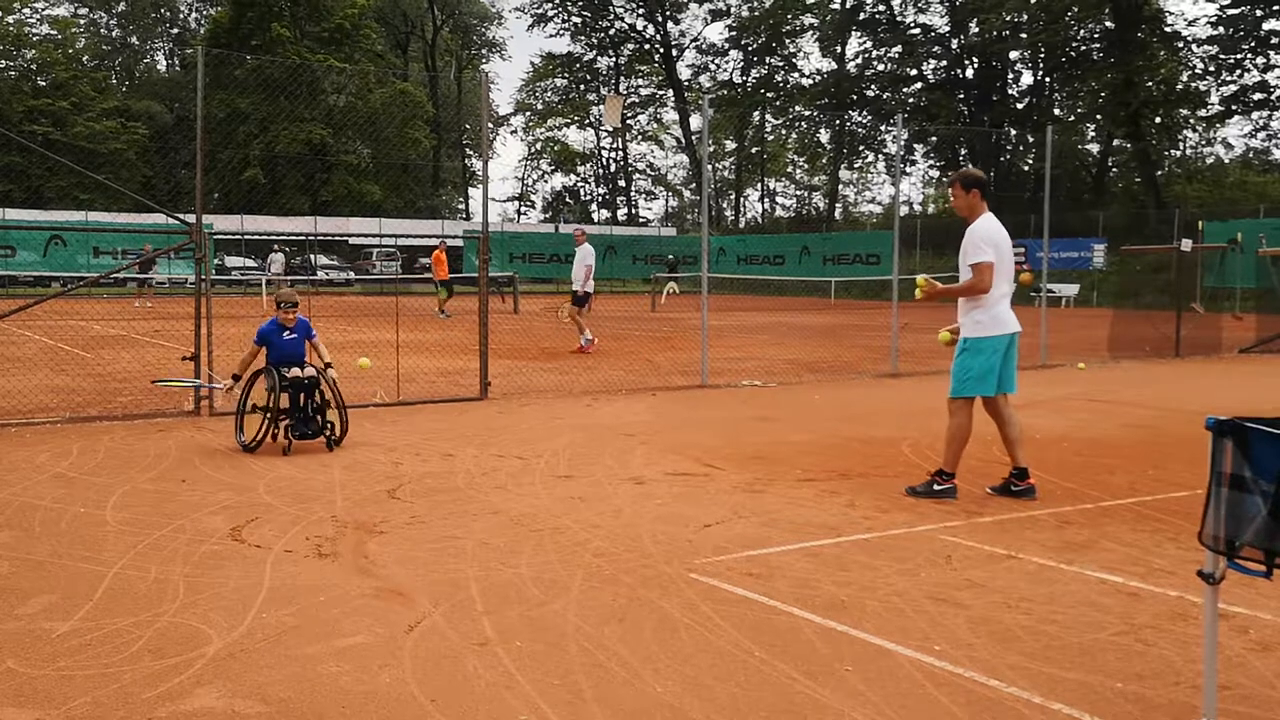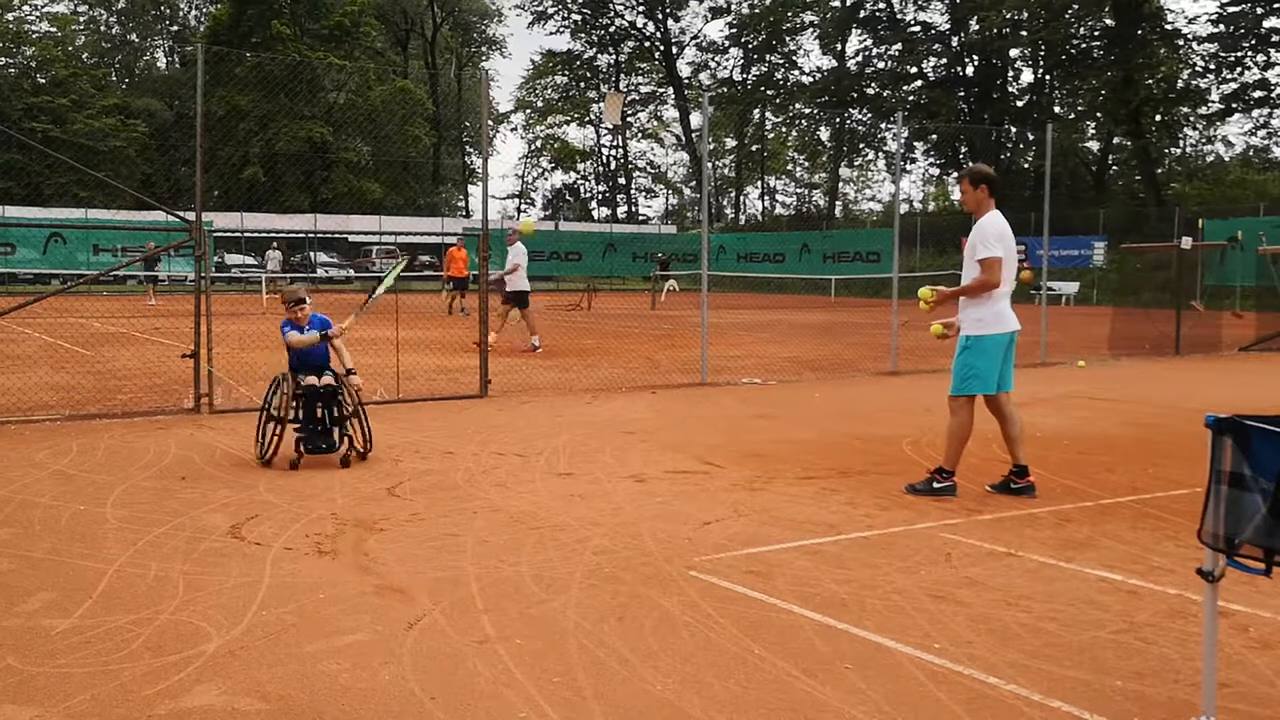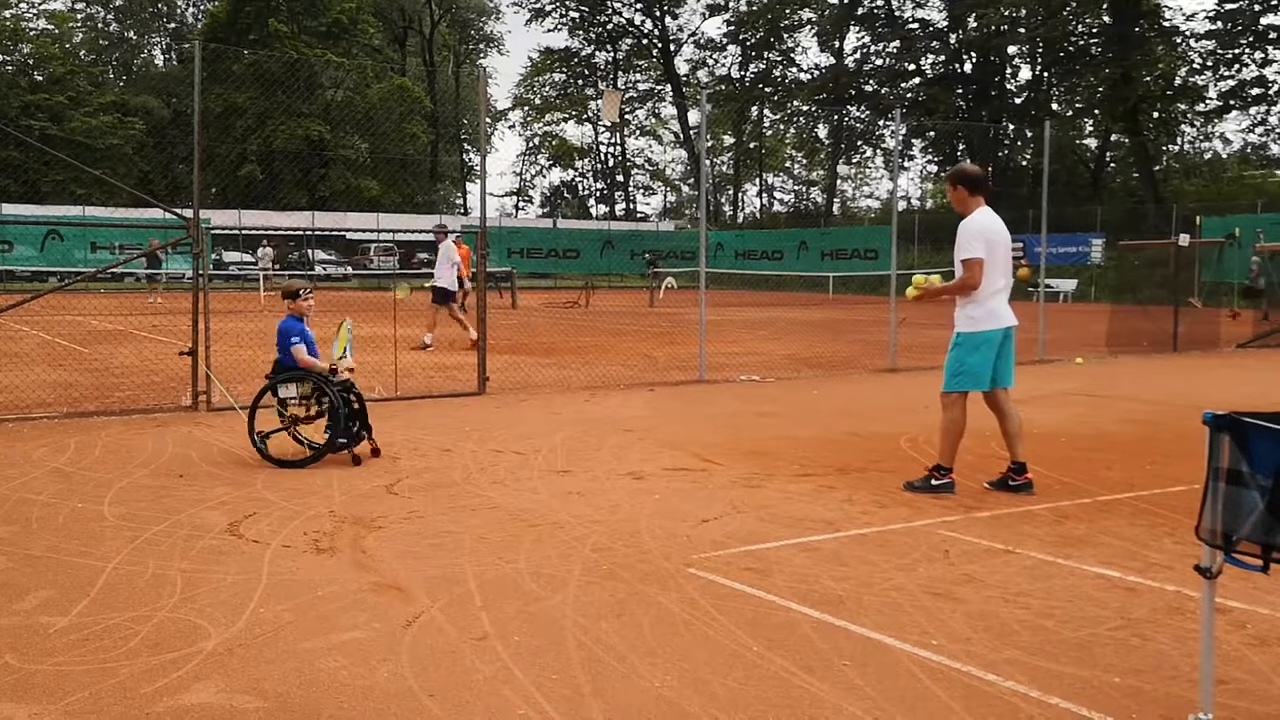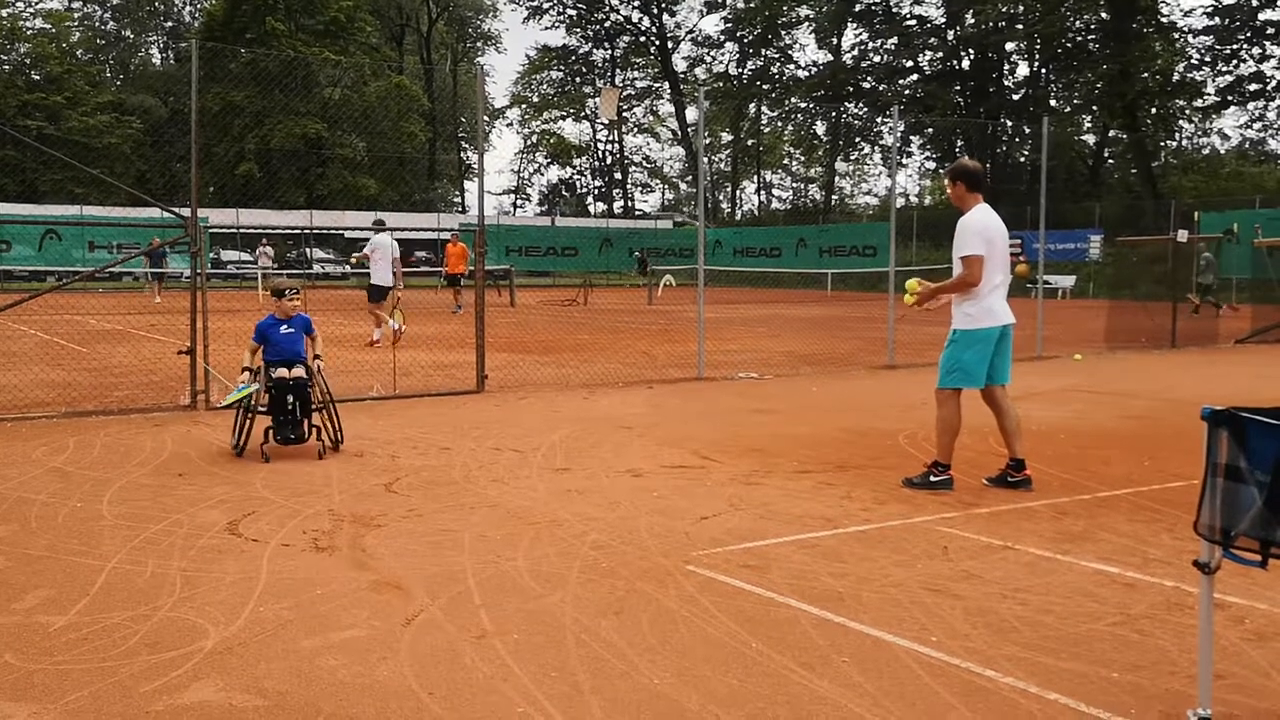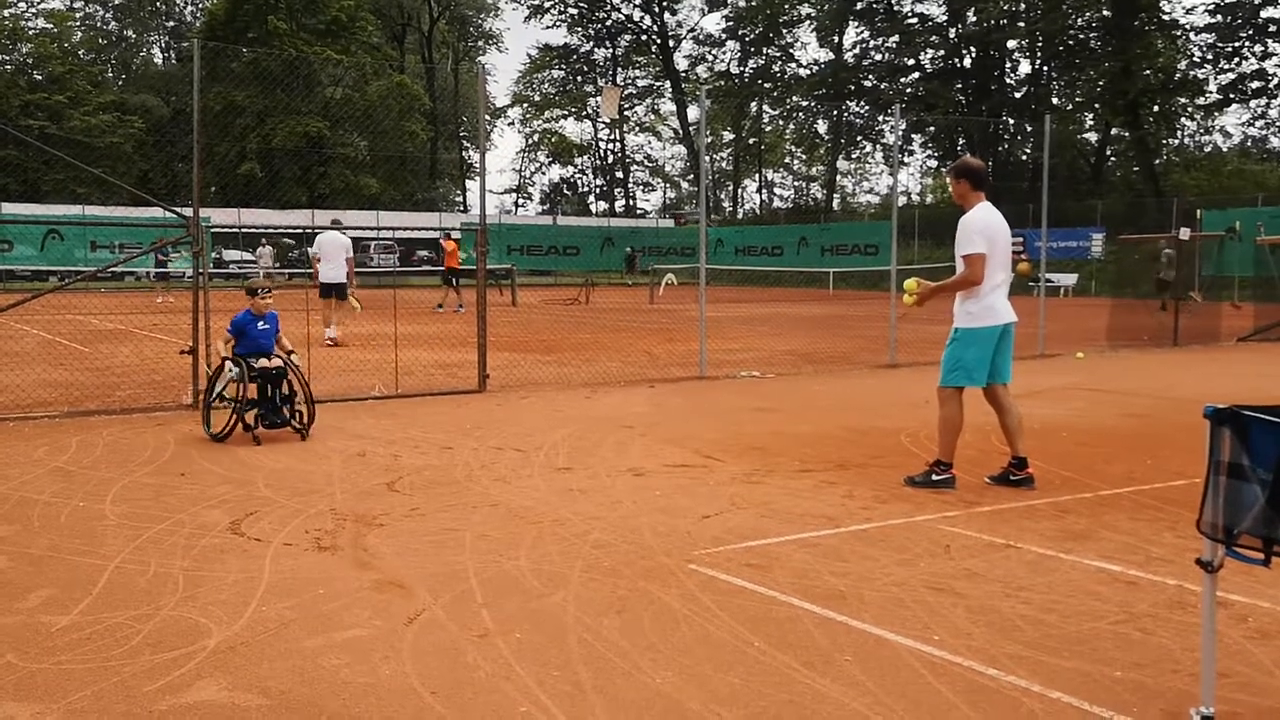
dt=0.7s
person 1, frame 1
left shoulder: (979, 230)
right shoulder: (994, 228)
left elbow: (982, 284)
left wrist: (942, 290)
right wrist: (964, 323)
left hip: (984, 333)
right hip: (1001, 328)
left knee: (959, 403)
right knee: (997, 402)
left ankle: (945, 479)
right ankle: (1021, 478)
person 1, frame 2
left shoulder: (987, 225)
right shoulder: (994, 225)
left elbow: (991, 280)
left wrist: (950, 293)
right wrist: (961, 319)
left hip: (985, 331)
right hip: (997, 327)
left knee: (961, 400)
right knee: (999, 399)
left ankle: (945, 477)
right ankle: (1021, 476)
person 1, frame 3
left shoulder: (972, 225)
right shoulder: (996, 222)
left elbow: (972, 280)
left wrist: (938, 290)
right wrist: (948, 290)
left hip: (978, 325)
right hip: (1000, 321)
left knee: (953, 396)
right knee: (998, 396)
left ankle: (943, 474)
right ankle: (1019, 472)
person 1, frame 4
left shoulder: (970, 222)
right shoulder: (993, 219)
left elbow: (972, 277)
left wrist: (934, 289)
right wrist: (946, 296)
left hip: (975, 323)
right hip: (998, 319)
left knee: (947, 392)
right knee: (995, 392)
left ankle: (941, 471)
right ankle: (1017, 469)
person 1, frame 5
left shoulder: (972, 220)
right shoulder: (997, 217)
left elbow: (973, 276)
left wrist: (933, 289)
left hip: (976, 321)
right hip: (1000, 317)
left knee: (949, 391)
right knee: (997, 391)
left ankle: (943, 470)
right ankle: (1019, 467)
